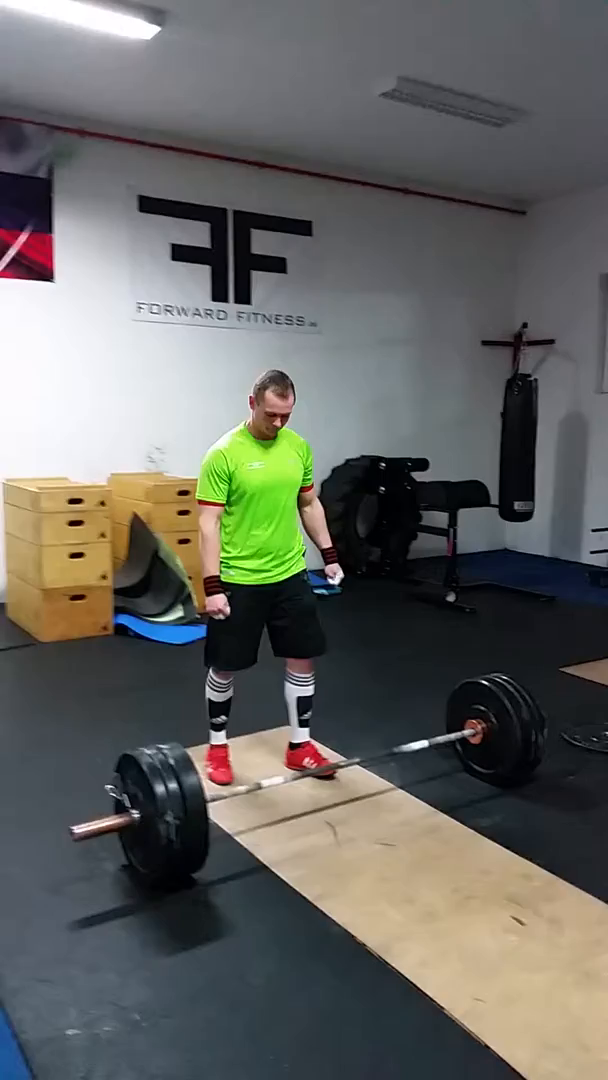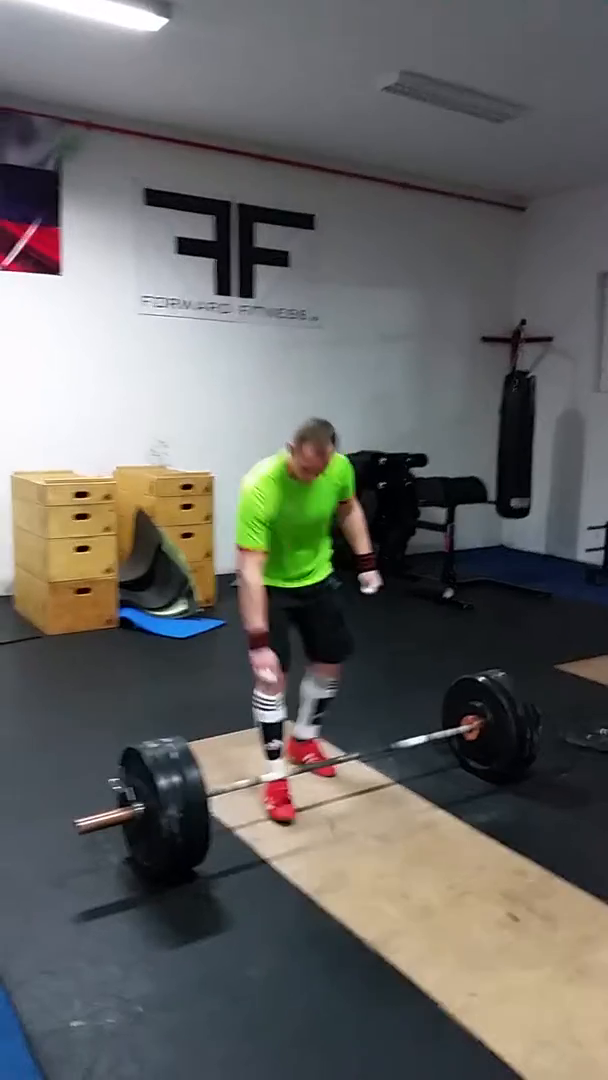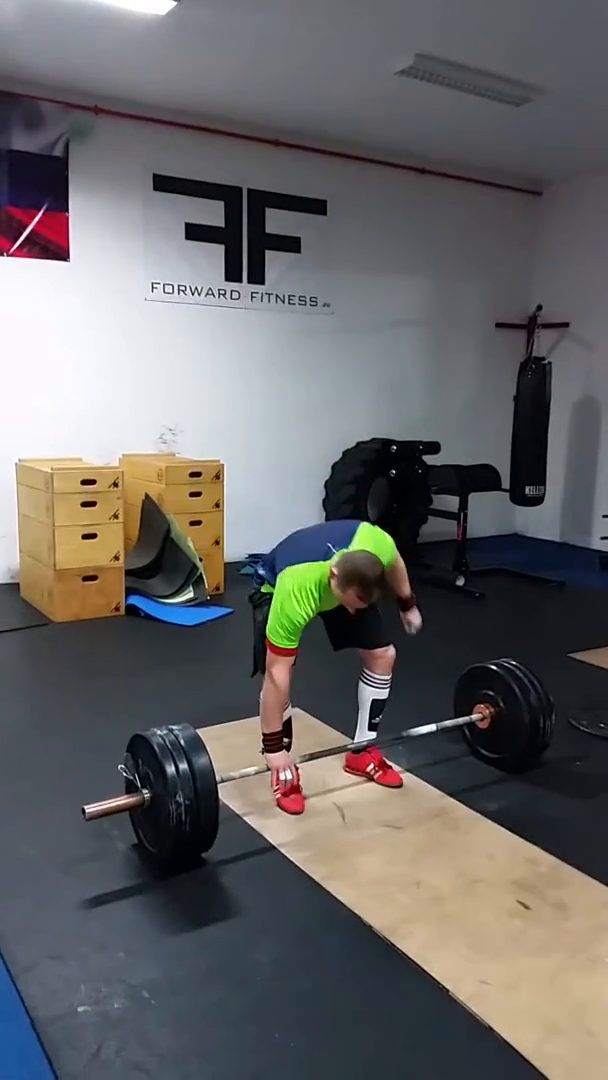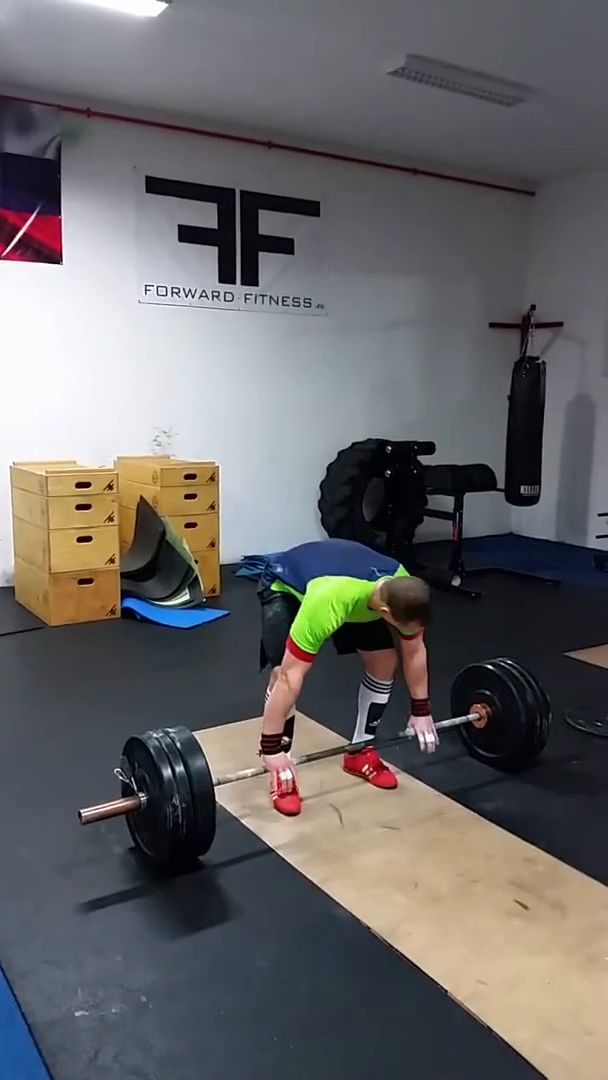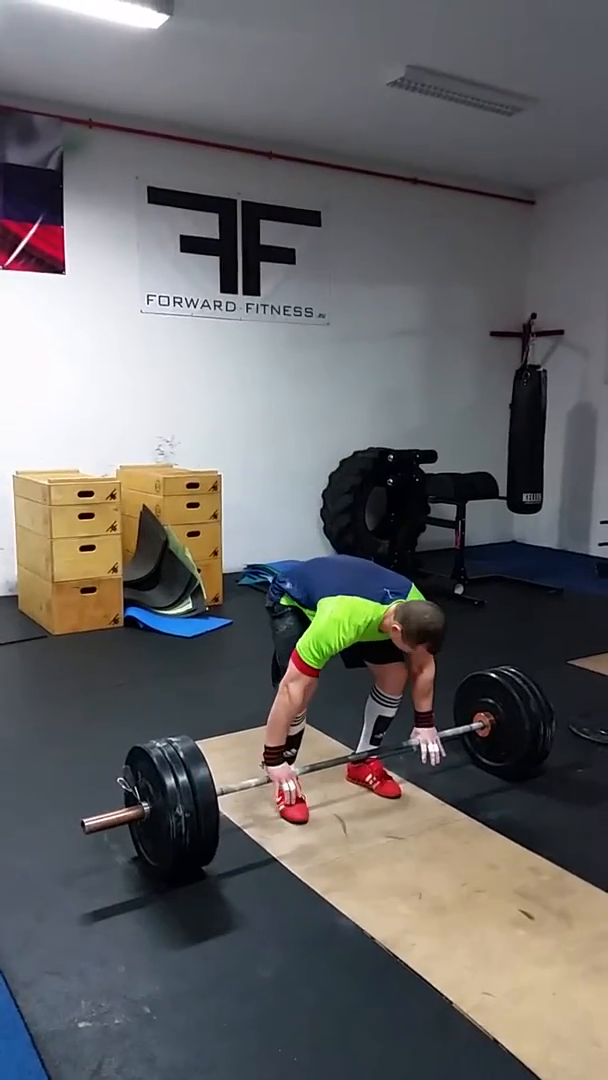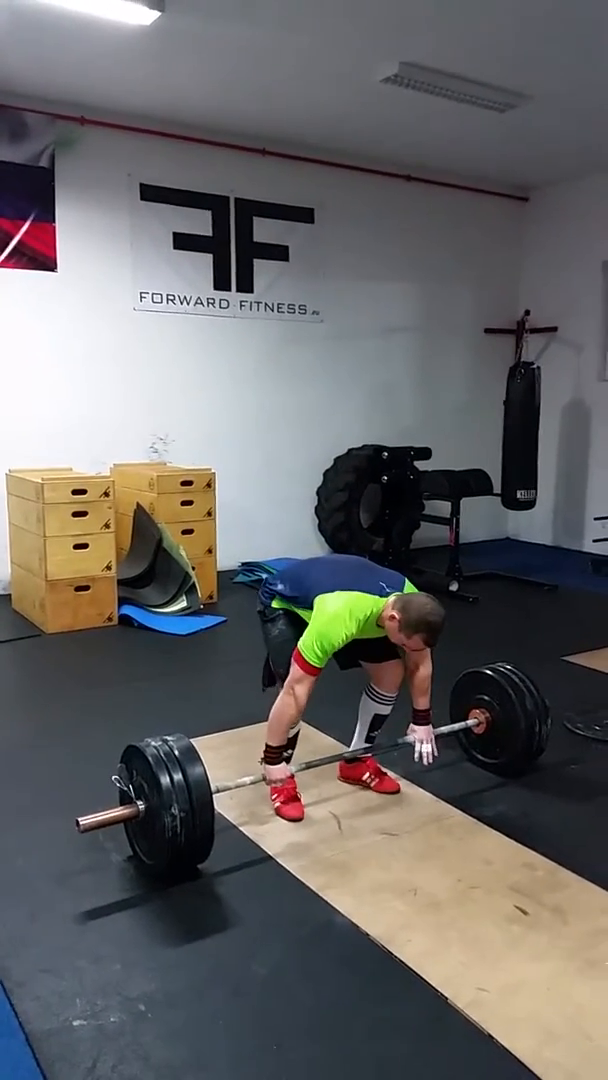
dt=0.5s
person 1, frame 1
left shoulder: (299, 447)
right shoulder: (225, 454)
left elbow: (309, 503)
right elbow: (209, 523)
left wrist: (329, 554)
right wrist: (212, 586)
left hip: (289, 576)
right hip: (239, 581)
left knee: (302, 660)
right knee: (225, 668)
left ankle: (300, 744)
right ankle: (217, 745)
person 1, frame 2
left shoulder: (339, 468)
right shoulder: (260, 489)
left elbow: (350, 510)
right elbow: (250, 570)
left wrist: (366, 562)
right wrist: (258, 641)
left hip: (316, 577)
right hip: (270, 585)
left knee: (329, 662)
right knee: (271, 677)
left ankle: (304, 739)
right ankle: (276, 776)
person 1, frame 3
left shoulder: (376, 546)
right shoulder: (293, 594)
left elbow: (396, 567)
right elbow: (277, 675)
left wrist: (407, 604)
right wrist: (273, 746)
right hip: (275, 584)
left knee: (382, 654)
right knee: (278, 672)
left ankle: (362, 752)
right ankle: (284, 769)
person 1, frame 4
left shoulder: (405, 592)
right shoulder: (328, 602)
left elbow: (414, 652)
right elbow: (291, 676)
left wrist: (421, 711)
right wrist: (271, 748)
right hip: (285, 584)
left knee: (385, 660)
right knee: (283, 671)
left ankle: (360, 752)
right ankle: (281, 770)
person 1, frame 5
left shoulder: (416, 611)
right shoulder: (341, 621)
left elbow: (423, 667)
right elbow: (290, 687)
left wrist: (425, 723)
right wrist: (273, 760)
right hip: (293, 599)
left knee: (395, 675)
right knee: (303, 689)
left ankle: (364, 763)
right ankle: (286, 781)
person 1, frame 6
left shoulder: (412, 607)
right shoulder: (337, 618)
left elbow: (420, 665)
right elbow: (295, 690)
left wrist: (422, 720)
right wrist: (272, 759)
right hip: (284, 602)
left knee: (391, 672)
right knee: (297, 687)
left ankle: (357, 761)
right ankle: (281, 780)
